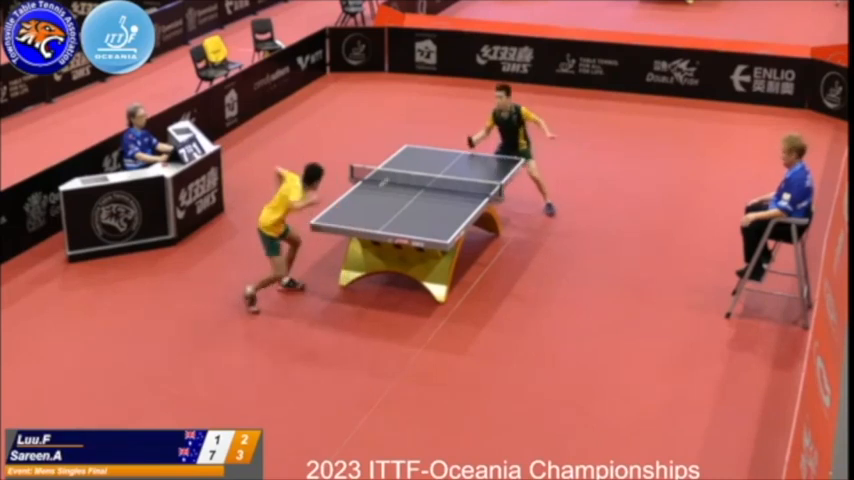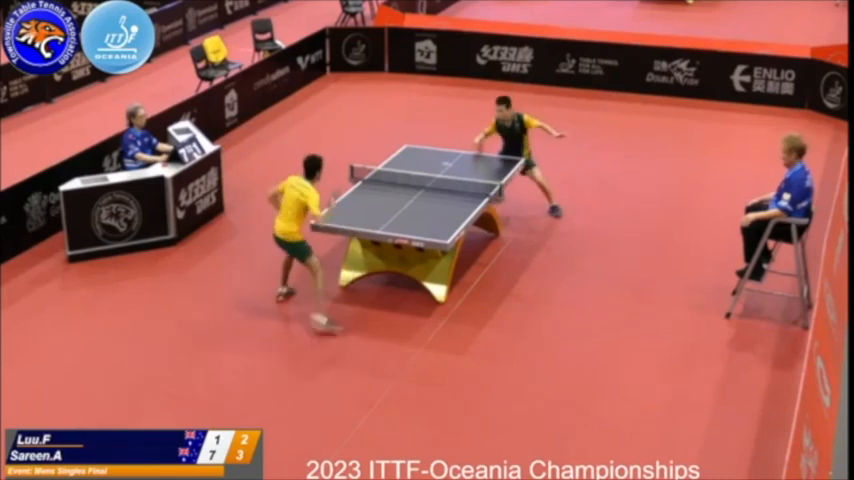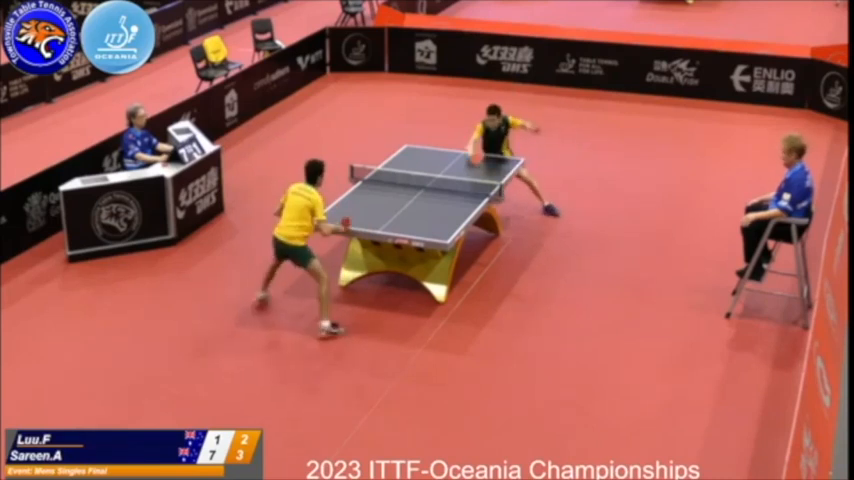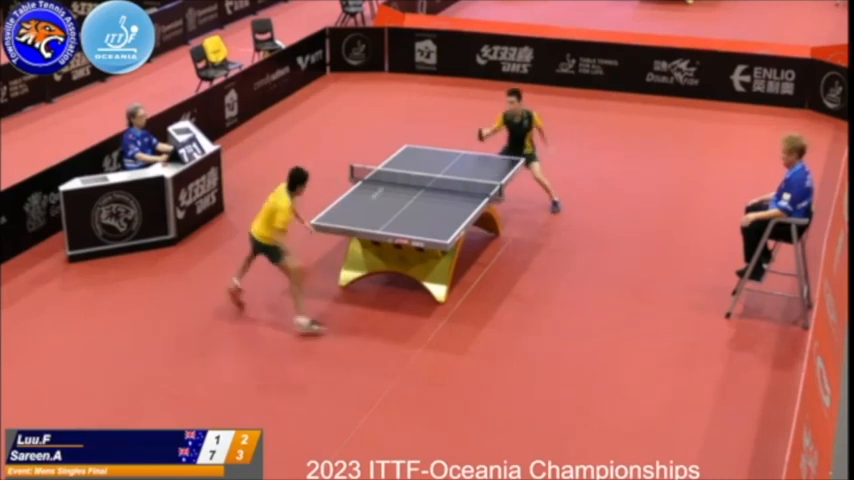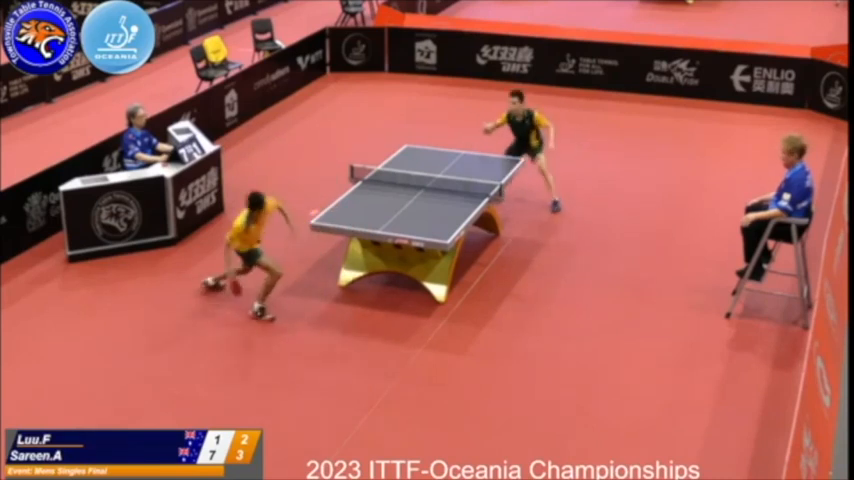
dt=0.3s
person 1, frame 1
left shoulder: (294, 178)
right shoulder: (296, 191)
left elbow: (279, 170)
right elbow: (294, 206)
right wrist: (310, 201)
left hip: (275, 222)
right hip: (269, 229)
left knee: (296, 241)
right knee: (278, 274)
left ankle: (286, 280)
right ankle: (251, 292)
person 1, frame 2
left shoulder: (292, 180)
right shoulder: (311, 193)
left elbow: (271, 196)
right elbow: (318, 219)
left hip: (278, 232)
right hip: (292, 238)
left knee: (292, 254)
right knee: (318, 274)
left ankle: (283, 290)
right ankle: (320, 318)
person 1, frame 3
left shoulder: (293, 188)
right shoulder: (316, 198)
left elbow: (278, 212)
right elbow: (323, 230)
right wrist: (339, 229)
left hip: (279, 238)
right hip: (296, 244)
left knee: (275, 264)
right knee: (323, 279)
left ankle: (261, 296)
right ankle: (325, 324)
person 1, frame 4
left shoulder: (282, 188)
right shoulder: (283, 205)
right elbow: (276, 237)
left wrist: (303, 221)
right wrist: (291, 258)
left hip: (256, 234)
right hip: (267, 241)
left knee: (251, 255)
right knee: (296, 276)
left ankle: (237, 285)
right ankle: (302, 321)
person 1, frame 5
left shoulder: (266, 204)
right shoulder: (240, 226)
left elbow: (279, 206)
right elbow: (228, 246)
left wrist: (289, 223)
right wrist: (229, 270)
left hip: (251, 244)
right hip: (244, 249)
left knee: (246, 269)
right knee: (276, 273)
left ankle: (212, 281)
right ankle: (258, 306)
person 2, frame 1
left shoulder: (797, 177)
right shoulder: (798, 170)
left elbow: (784, 211)
right elbow: (781, 194)
left wrist: (755, 216)
right wrist: (760, 199)
right hip: (790, 214)
left knee: (750, 226)
right knee: (751, 209)
left ankle: (757, 267)
right ankle: (764, 257)
person 2, frame 2
left shoulder: (797, 178)
right shoulder: (798, 170)
left elbow: (784, 211)
right elbow: (781, 194)
left wrist: (755, 216)
right wrist: (760, 199)
right hip: (791, 214)
left knee: (750, 226)
right knee: (751, 209)
left ankle: (757, 268)
right ankle: (764, 257)
person 2, frame 3
left shoulder: (797, 177)
right shoulder: (798, 170)
left elbow: (784, 211)
right elbow: (781, 194)
left wrist: (755, 216)
right wrist: (760, 199)
right hip: (791, 214)
left knee: (750, 226)
right knee: (751, 209)
left ankle: (756, 267)
right ankle: (763, 256)
person 2, frame 4
left shoulder: (797, 178)
right shoulder: (798, 170)
left elbow: (784, 211)
right elbow: (781, 194)
left wrist: (755, 216)
right wrist: (760, 199)
right hip: (791, 214)
left knee: (749, 226)
right knee: (751, 209)
left ankle: (757, 268)
right ankle: (764, 257)
person 2, frame 5
left shoulder: (797, 178)
right shoulder: (799, 170)
left elbow: (784, 211)
right elbow: (782, 194)
left wrist: (755, 216)
right wrist: (760, 199)
right hip: (791, 214)
left knee: (749, 226)
right knee: (751, 208)
left ankle: (756, 268)
right ankle: (764, 256)
person 3, frame 1
left shoulder: (520, 111)
right shoulder: (495, 113)
left elbow: (538, 120)
right elbow: (486, 131)
left wrist: (547, 133)
right wrist: (475, 139)
left hip: (522, 147)
right hip: (505, 147)
left knee: (534, 175)
left ankle: (548, 203)
person 3, frame 2
left shoulder: (522, 119)
right shoulder: (497, 122)
left elbow: (541, 125)
right elbow: (485, 134)
left wrist: (555, 133)
right wrist: (478, 140)
left hip: (523, 156)
right hip: (506, 155)
left knee: (540, 181)
left ankle: (553, 205)
person 3, frame 3
left shoulder: (507, 121)
right shoulder: (482, 126)
left elbow: (522, 123)
right elbow: (472, 142)
left wrist: (531, 128)
right wrist: (470, 152)
left hip: (506, 157)
left knee: (527, 178)
left ankle: (546, 205)
person 3, frame 4
left shoulder: (531, 116)
right shoulder: (505, 116)
left elbow: (540, 129)
right elbow: (494, 129)
right wrist: (485, 133)
left hip: (527, 151)
right hip: (510, 149)
left knee: (538, 176)
left ankle: (554, 200)
person 3, frame 5
left shoulder: (533, 115)
right shoulder: (508, 115)
left elbow: (549, 126)
right elbow: (495, 125)
left wrist: (551, 141)
right wrist: (488, 127)
left hip: (534, 144)
right hip: (519, 144)
left knee: (542, 168)
left ankle: (555, 200)
